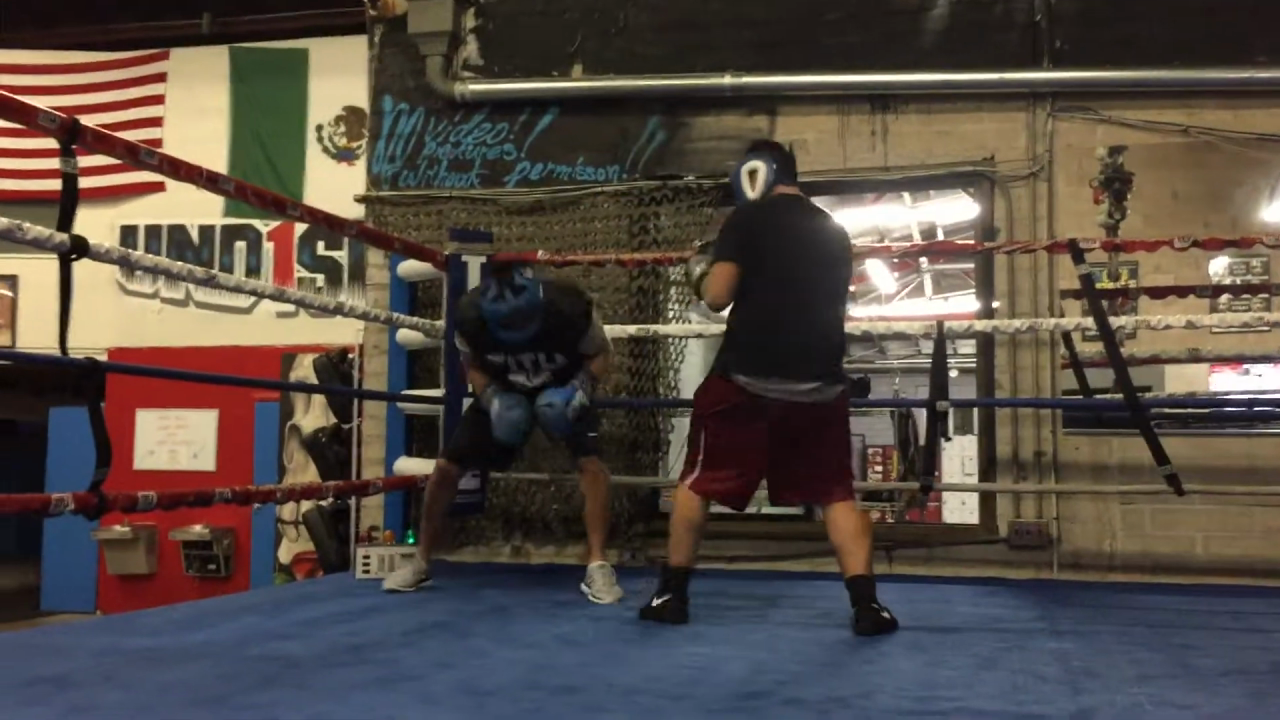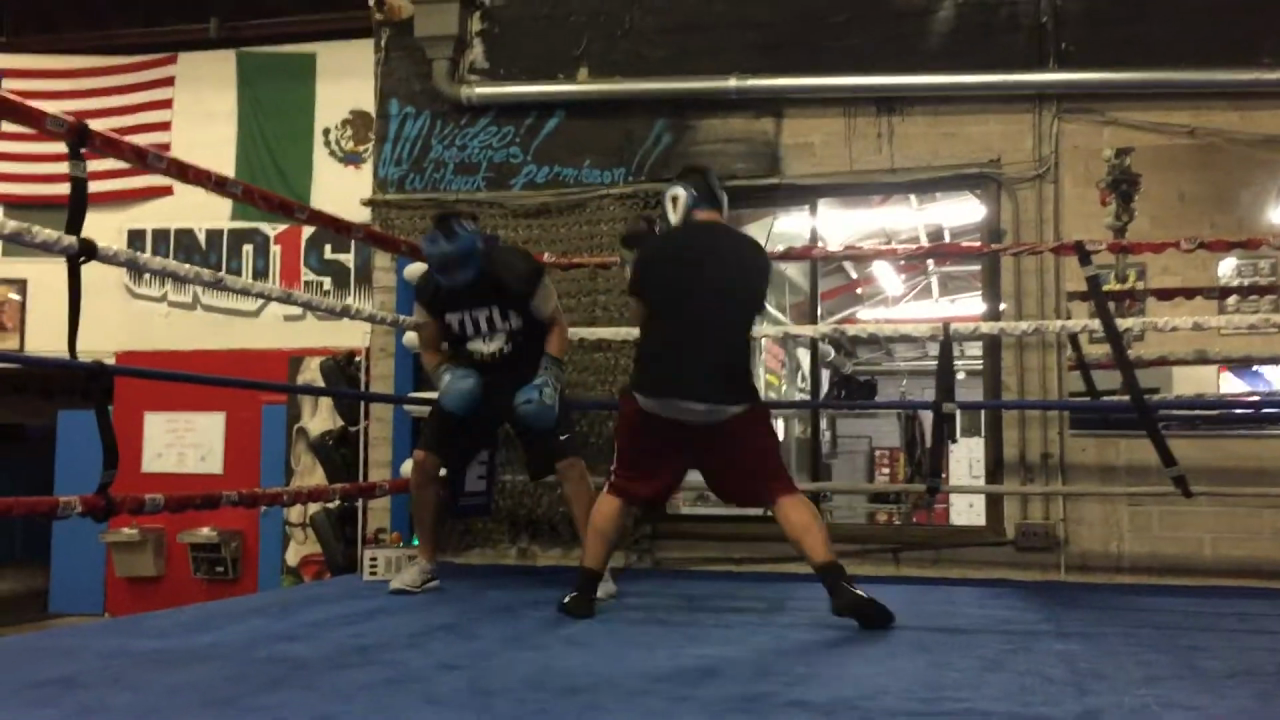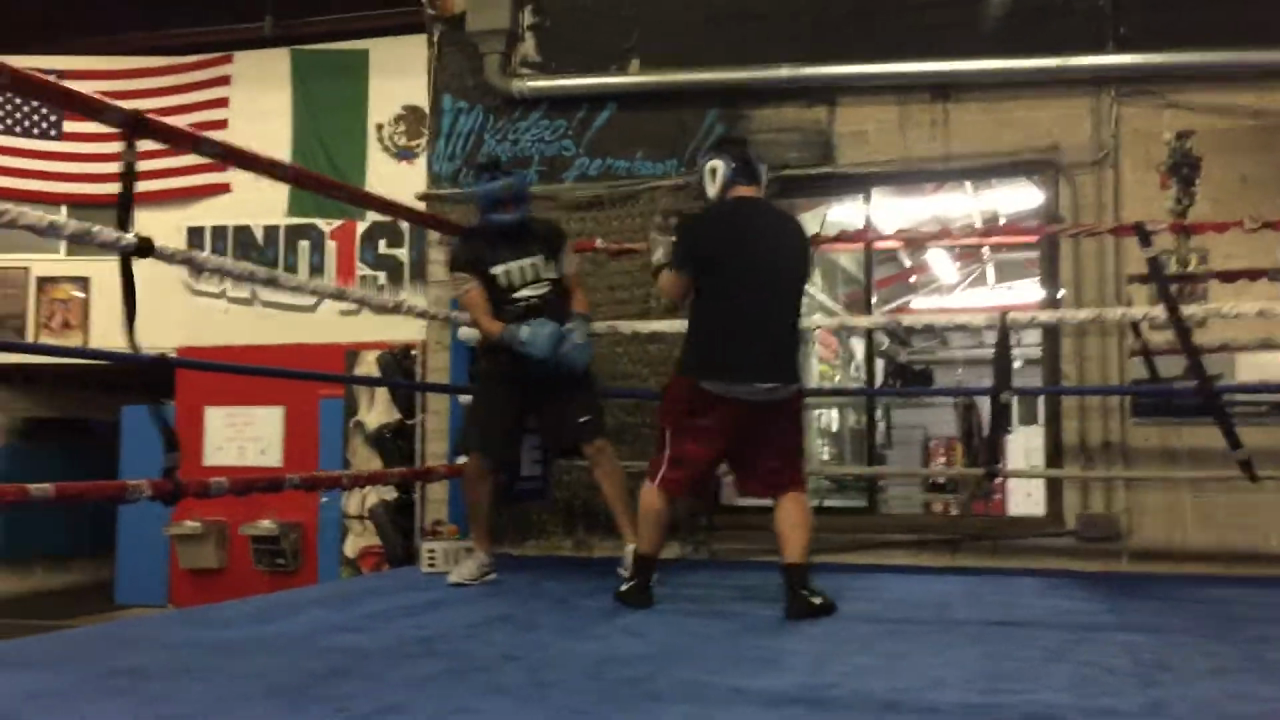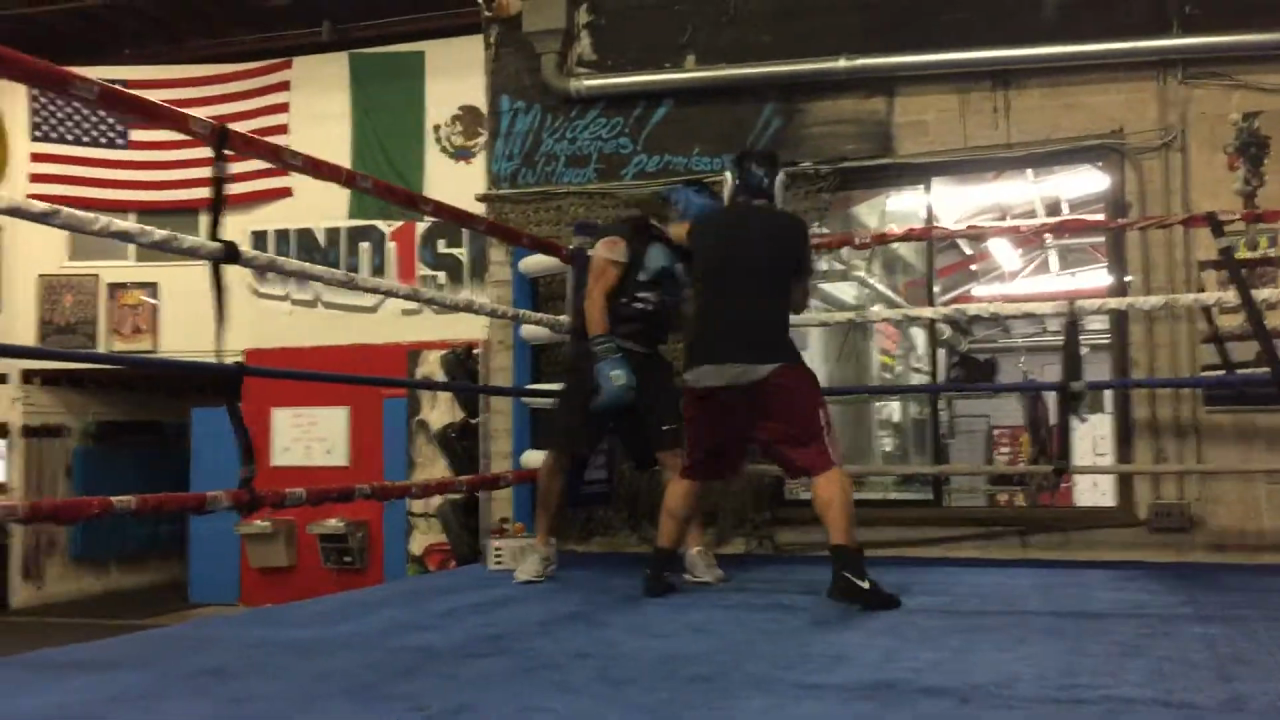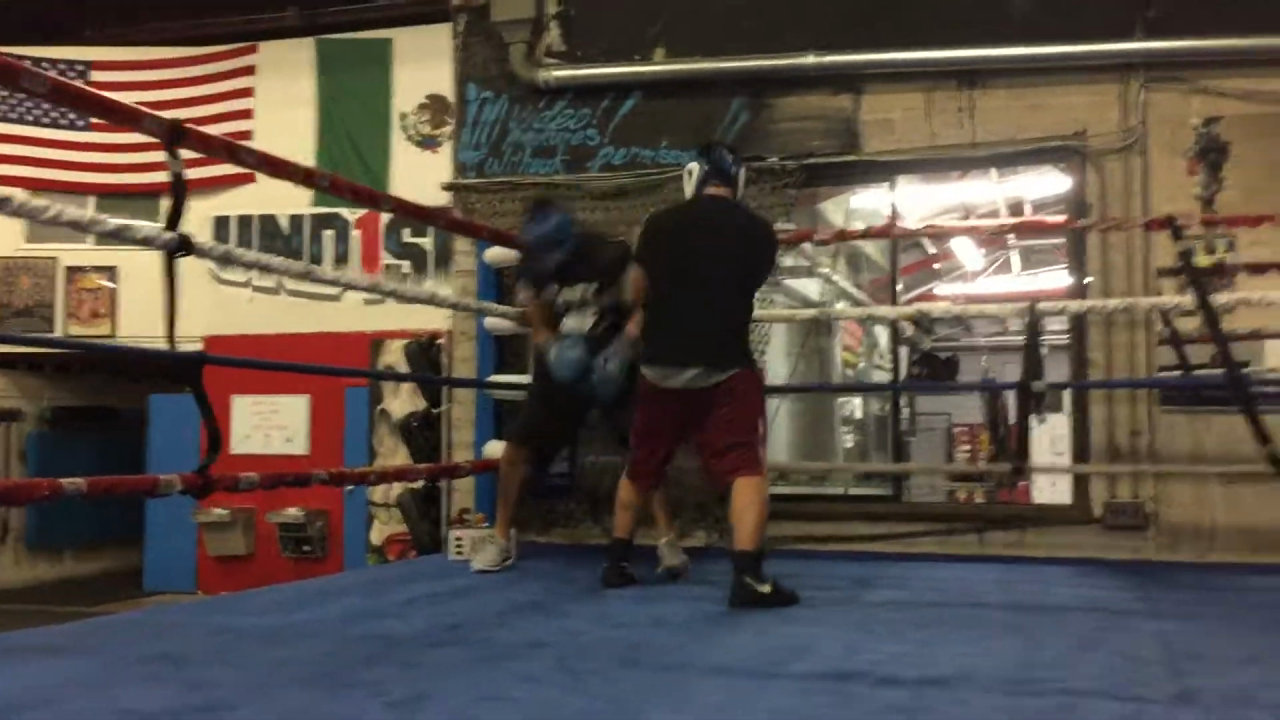
dt=0.4s
person 1, frame 1
left shoulder: (747, 218)
right shoulder: (834, 231)
left elbow: (717, 296)
left wrist: (701, 271)
left hip: (746, 376)
right hip: (818, 383)
left knee: (698, 482)
right knee: (835, 492)
left ankle: (673, 592)
right ankle: (865, 603)
person 1, frame 2
left shoulder: (658, 246)
right shoulder: (753, 255)
left hip: (655, 397)
right hip: (730, 403)
left knee: (621, 489)
right knee: (781, 492)
left ankle: (583, 592)
right ankle: (842, 590)
person 1, frame 3
left shoulder: (705, 224)
right shoulder: (793, 231)
left elbow: (671, 293)
left wrist: (666, 257)
left hip: (708, 377)
right hip: (775, 381)
left knee: (664, 478)
right knee: (787, 484)
left ankle: (640, 579)
right ankle: (799, 587)
person 1, frame 4
left shoulder: (710, 227)
right shoulder: (788, 228)
left elbow: (682, 238)
right elbow: (797, 301)
left hip: (704, 370)
right hip: (768, 365)
left knee: (691, 471)
right knee: (822, 463)
left ankle: (659, 568)
right ankle: (849, 571)
person 1, frame 5
left shoulder: (662, 224)
right shoulder: (758, 230)
left elbow: (636, 295)
left hip: (661, 366)
right hip: (725, 369)
left knee: (641, 469)
right knee: (746, 471)
left ankle: (617, 561)
right ankle: (747, 573)
person 2, frame 1
left shoulder: (569, 308)
right shoulder: (472, 318)
left elbow: (600, 355)
right elbow: (475, 367)
left wrist: (577, 391)
right wrist: (494, 399)
left hip: (561, 394)
right hip: (505, 397)
left knee: (590, 464)
right knee: (447, 467)
left ankle: (598, 567)
right ankle: (420, 562)
person 2, frame 2
left shoulder: (520, 272)
right shoulder: (429, 290)
left elbow: (555, 326)
right elbow: (428, 347)
left wrist: (549, 378)
right wrist: (444, 377)
left hip: (525, 382)
right hip: (466, 386)
left knee: (567, 463)
right knee: (424, 462)
right ankle: (425, 564)
person 2, frame 3
left shoulder: (550, 235)
right shoulder: (468, 255)
left elbow: (575, 288)
right elbow: (482, 319)
left wrist: (577, 330)
right wrist: (521, 336)
left hip: (559, 357)
right hip: (505, 360)
left knee: (597, 447)
right knee: (479, 460)
left ankle: (633, 548)
right ankle: (482, 554)
person 2, frame 4
left shoulder: (677, 254)
right shoulder: (625, 236)
right elbow: (595, 297)
left wrist: (672, 283)
right wrist: (605, 356)
left hip: (645, 359)
right hip: (596, 355)
left knee: (673, 454)
right knee: (561, 452)
left ankle: (696, 551)
right ankle: (542, 549)
person 2, frame 5
left shoulder: (611, 257)
right shoulder: (530, 271)
right elbow: (537, 326)
left wrist: (618, 353)
right wrist: (552, 351)
left hip: (615, 360)
right hip: (564, 364)
right knee: (518, 448)
left ankle: (668, 542)
right ankle: (501, 540)
